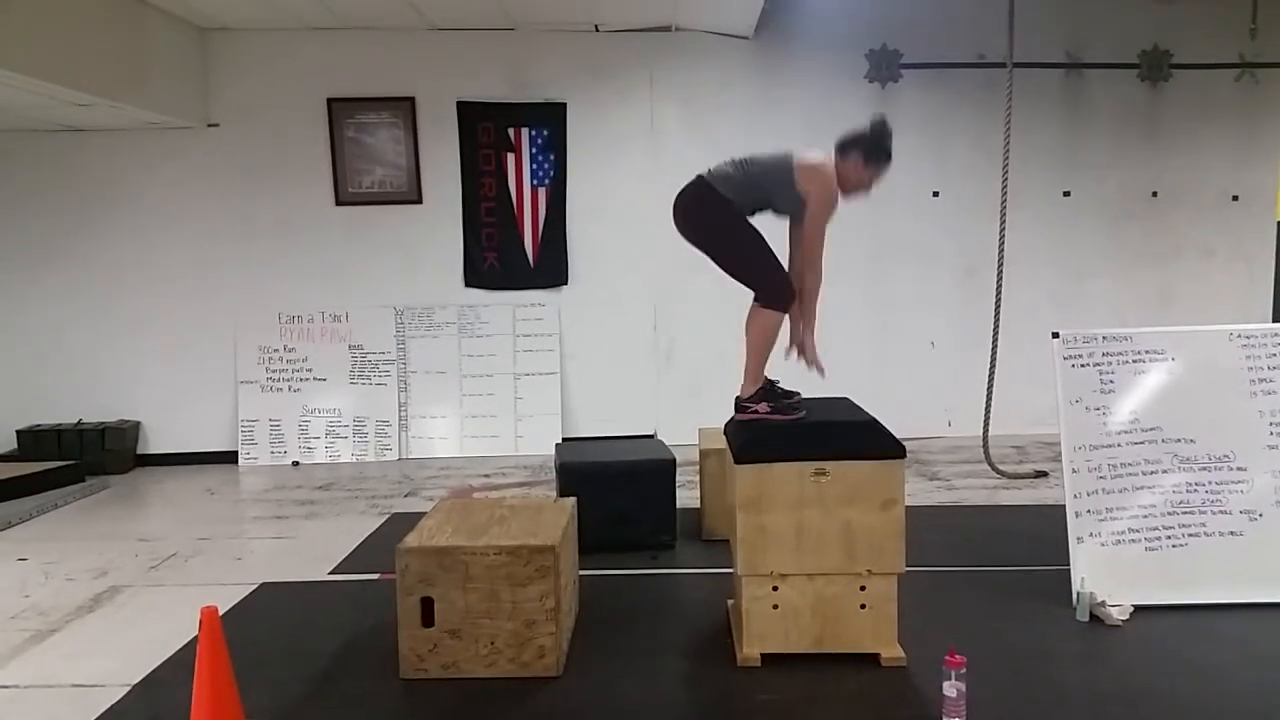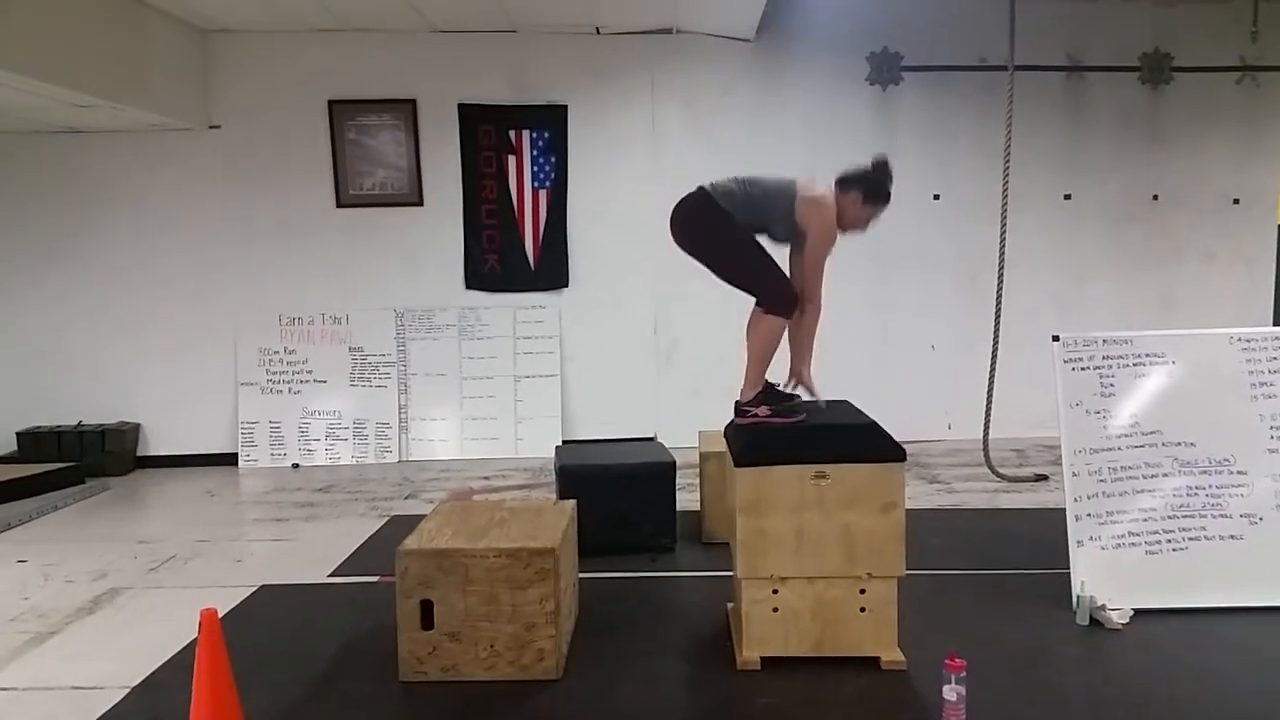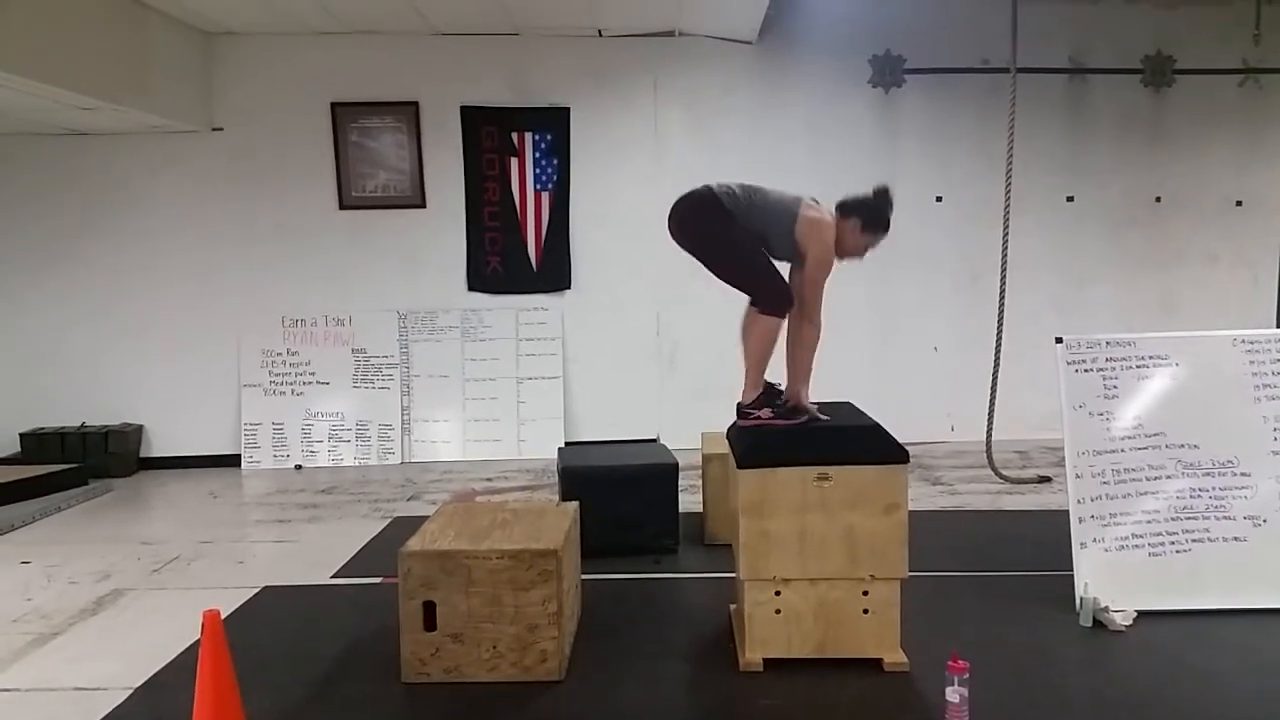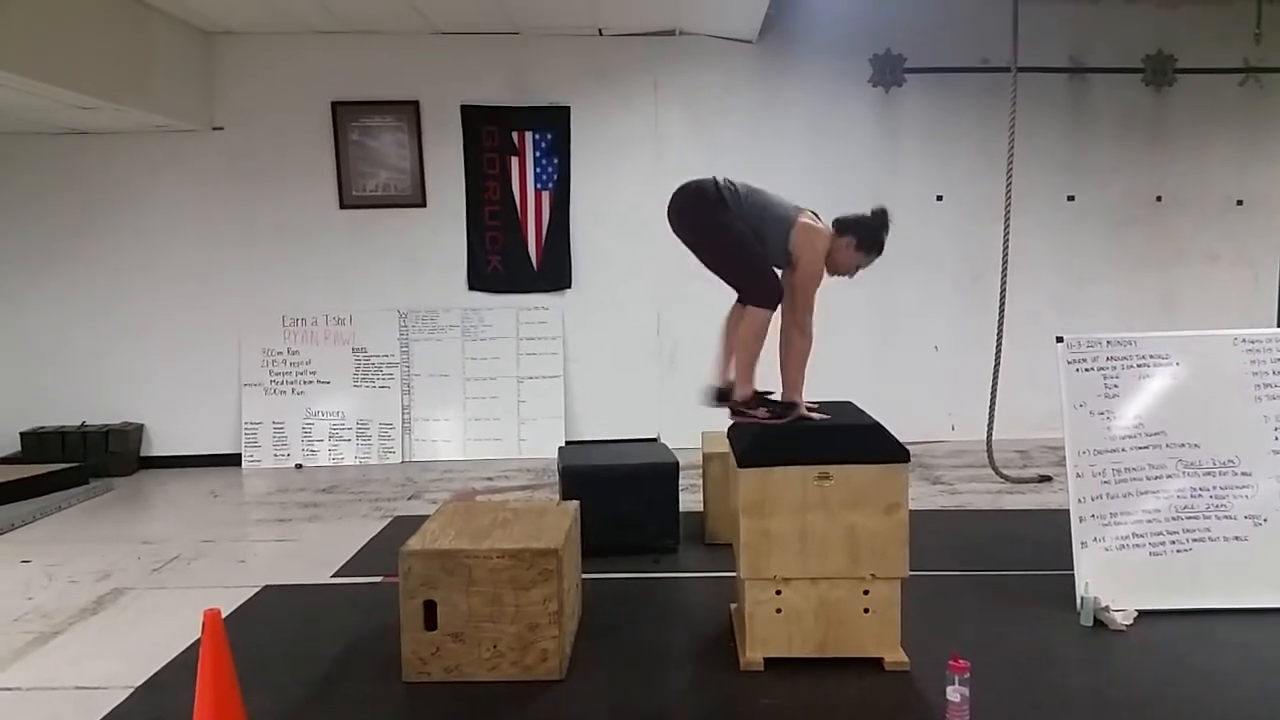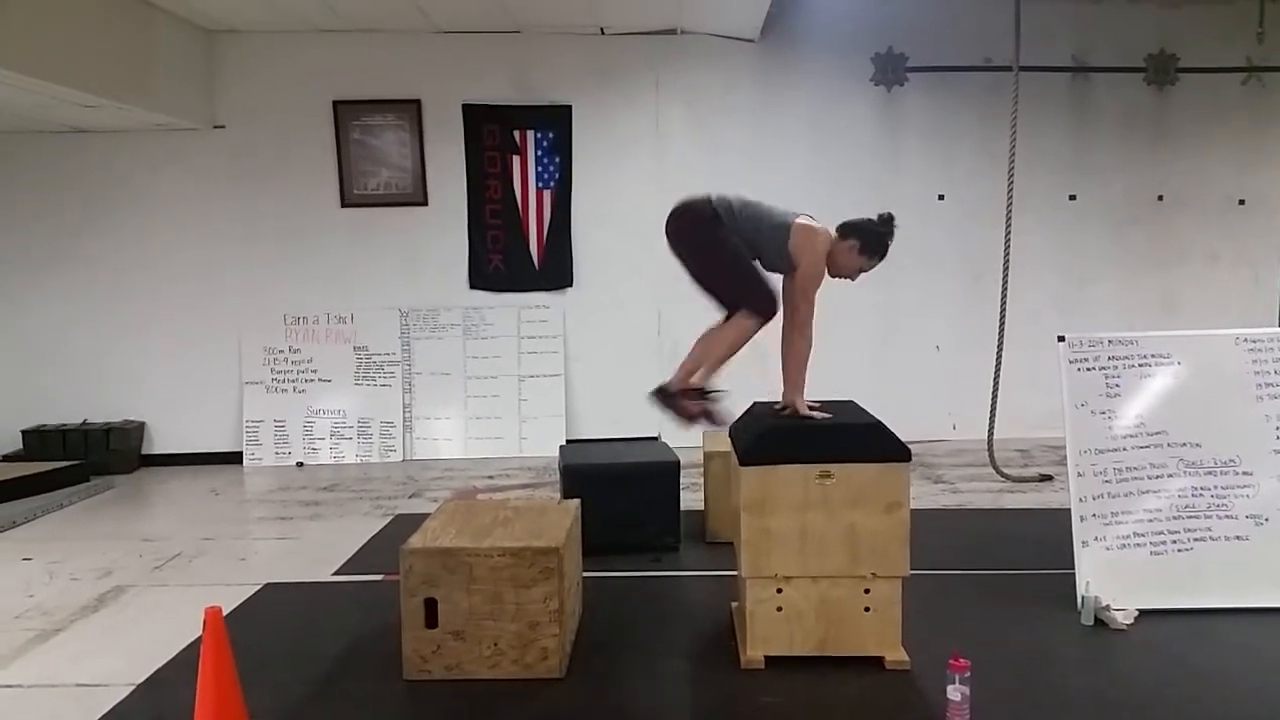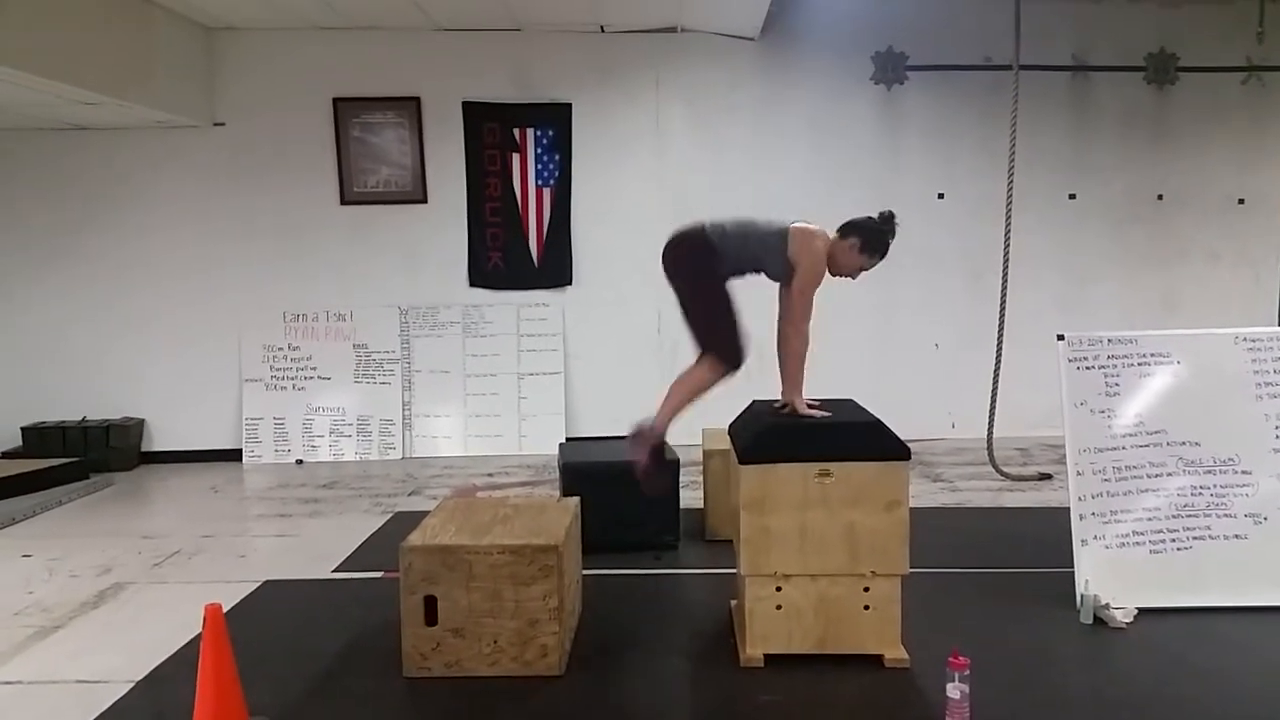
dt=0.1s
person 1, frame 1
left shoulder: (815, 173)
right shoulder: (824, 183)
left elbow: (799, 259)
right elbow: (810, 267)
left wrist: (798, 329)
right wrist: (806, 335)
left hip: (702, 203)
right hip: (706, 206)
left knee: (770, 288)
right knee: (775, 291)
left ankle: (755, 386)
right ankle: (750, 400)
person 1, frame 2
left shoulder: (813, 205)
right shoulder: (824, 215)
left elbow: (799, 288)
right elbow: (810, 299)
left wrist: (796, 361)
right wrist: (803, 367)
left hip: (699, 215)
right hip: (702, 218)
left knee: (774, 296)
right knee: (780, 298)
left ankle: (755, 388)
right ankle: (750, 401)
person 1, frame 3
left shoulder: (814, 228)
right shoulder: (823, 237)
left elbow: (798, 309)
right elbow: (809, 317)
right wrist: (800, 388)
left hip: (699, 212)
right hip: (703, 214)
left knee: (765, 298)
right knee: (774, 298)
left ankle: (754, 387)
right ankle: (752, 403)
person 1, frame 4
left shoulder: (807, 237)
right shoulder: (815, 246)
left elbow: (792, 320)
right elbow: (800, 325)
left wrist: (790, 393)
right wrist: (794, 396)
left hip: (698, 204)
right hip: (700, 206)
left knee: (753, 296)
right knee: (764, 293)
left ankle: (729, 386)
right ankle: (743, 399)
person 1, frame 5
left shoulder: (809, 240)
right shoulder: (816, 247)
left elbow: (794, 320)
right elbow: (801, 327)
left wrist: (790, 391)
right wrist: (796, 397)
left hip: (699, 222)
right hip: (699, 223)
left knee: (744, 312)
right knee: (760, 305)
left ankle: (679, 385)
right ankle: (690, 387)
person 1, frame 6
left shoulder: (808, 249)
right shoulder: (814, 250)
left elbow: (787, 324)
right elbow: (796, 329)
left wrist: (790, 392)
right wrist: (796, 396)
left hip: (693, 253)
right hip: (694, 255)
left knee: (721, 354)
right knee: (724, 355)
left ankle: (655, 430)
right ankle: (652, 433)
